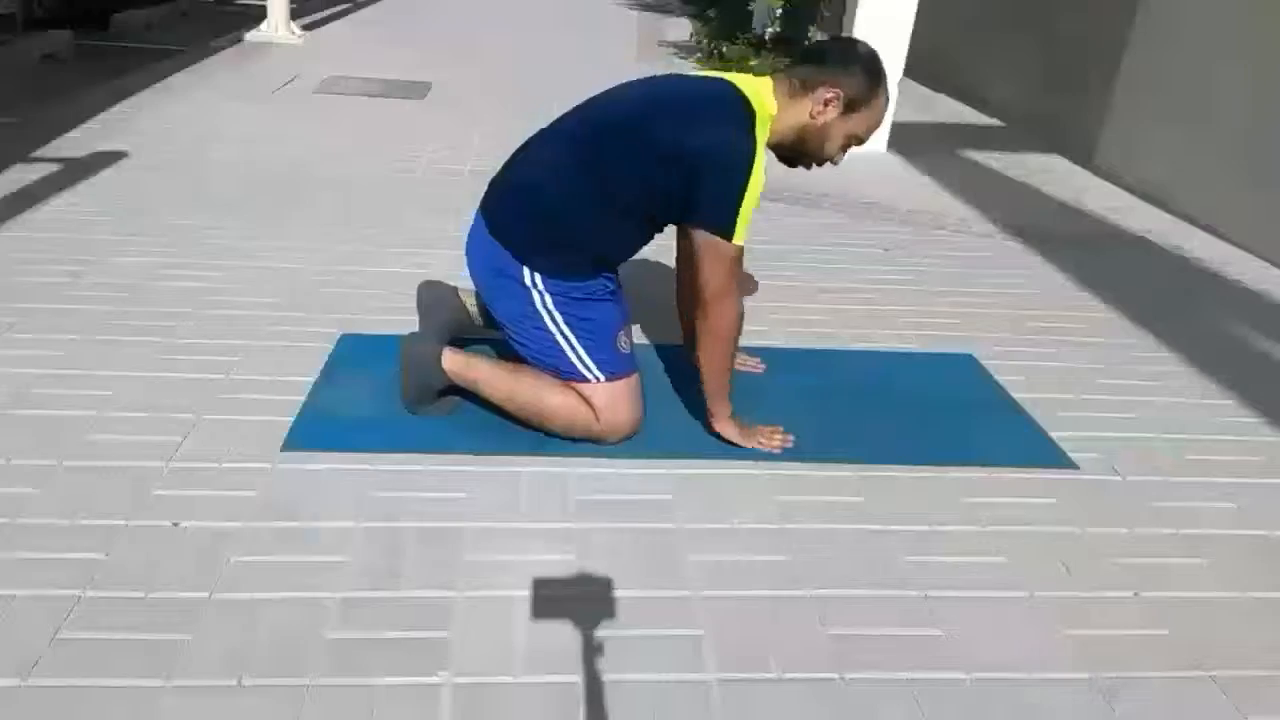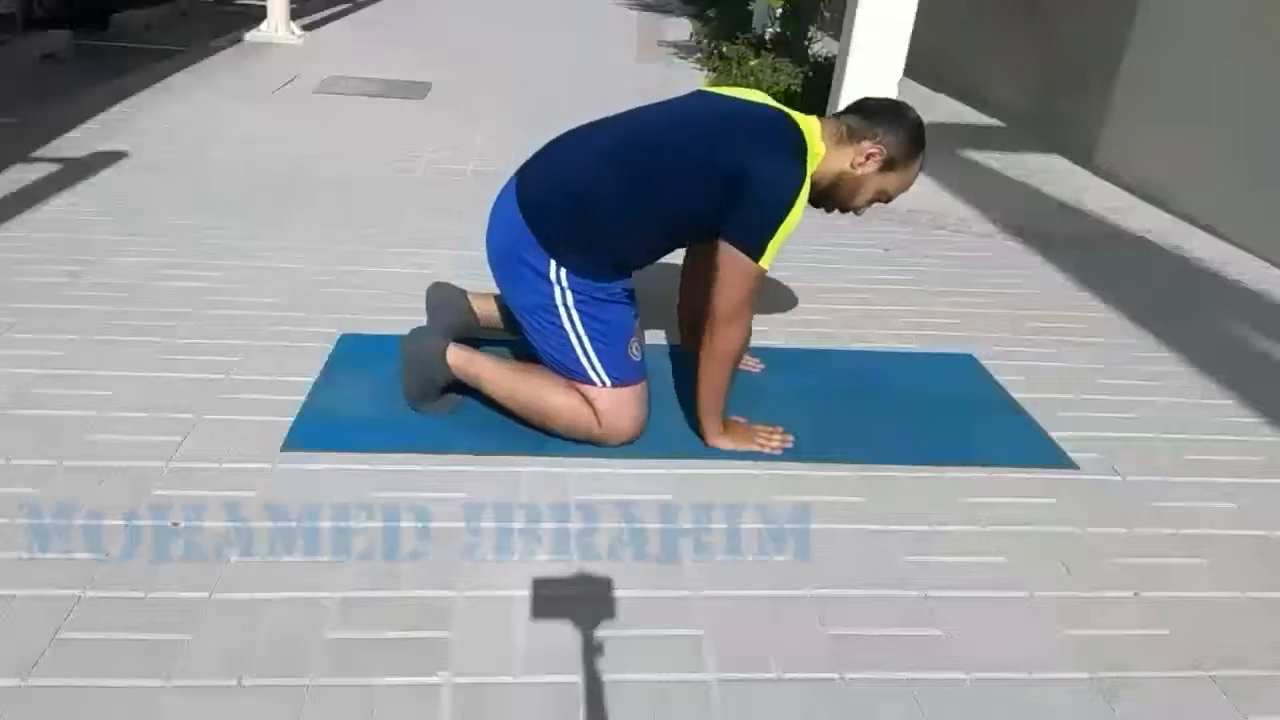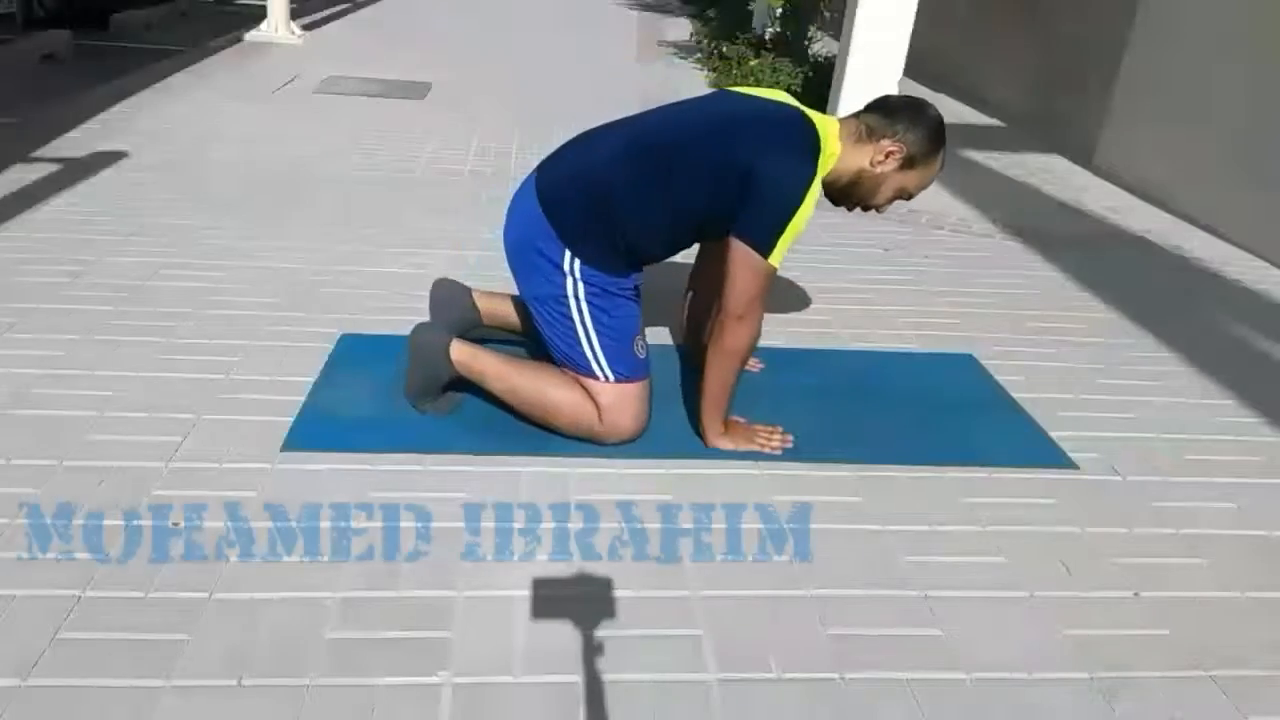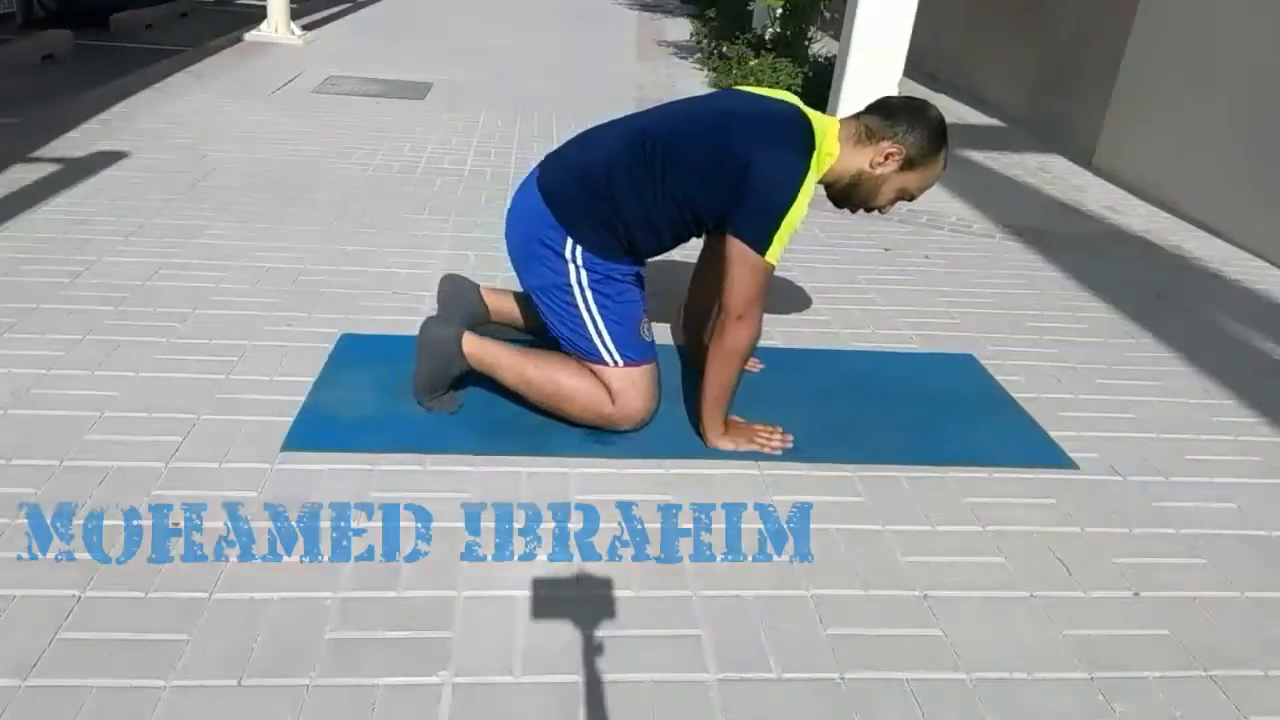
dt=0.2s
person 1, frame 1
left shoulder: (726, 98)
right shoulder: (734, 143)
left elbow: (695, 251)
right elbow: (717, 297)
left wrist: (704, 348)
right wrist: (721, 415)
left hip: (526, 230)
right hip: (532, 258)
left knee: (615, 351)
right knee: (616, 416)
left ankle: (462, 308)
right ankle: (446, 362)
person 1, frame 2
left shoulder: (768, 125)
right shoulder: (779, 175)
left elbow: (704, 252)
right elbow: (729, 314)
left wrist: (698, 347)
right wrist: (714, 426)
left hip: (534, 210)
right hip: (552, 247)
left knee: (601, 340)
right knee: (618, 418)
left ankle: (465, 308)
right ankle: (450, 357)
person 1, frame 3
left shoulder: (787, 128)
right shoulder: (790, 172)
left elbow: (716, 244)
right elbow: (739, 313)
left wrist: (697, 343)
right wrist: (715, 427)
left hip: (554, 205)
right hip: (567, 238)
right knee: (619, 416)
left ankle: (468, 305)
right ankle: (452, 353)
person 1, frame 4
left shoulder: (789, 128)
right shoulder: (785, 169)
left elbow: (718, 246)
right elbow: (740, 313)
left wrist: (696, 344)
right wrist: (715, 427)
left hip: (558, 204)
right hip: (567, 231)
left knee: (593, 327)
right knee: (629, 401)
left ankle: (477, 301)
right ankle: (462, 346)
